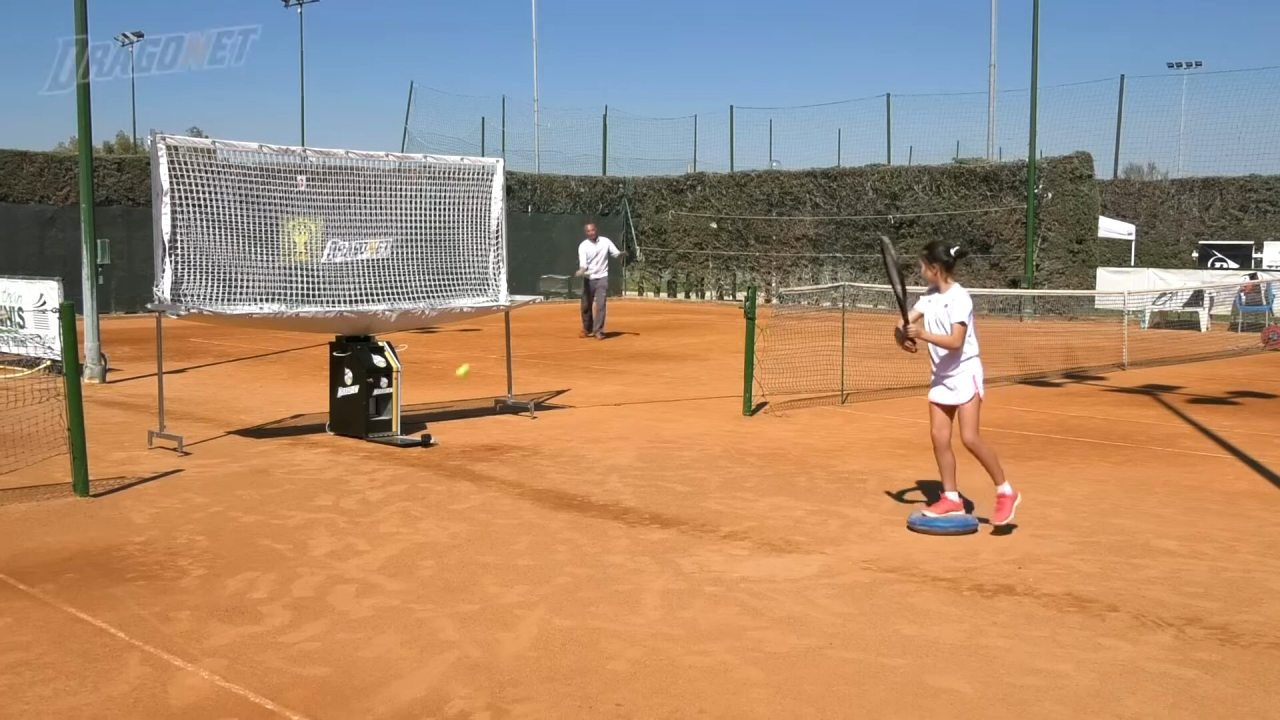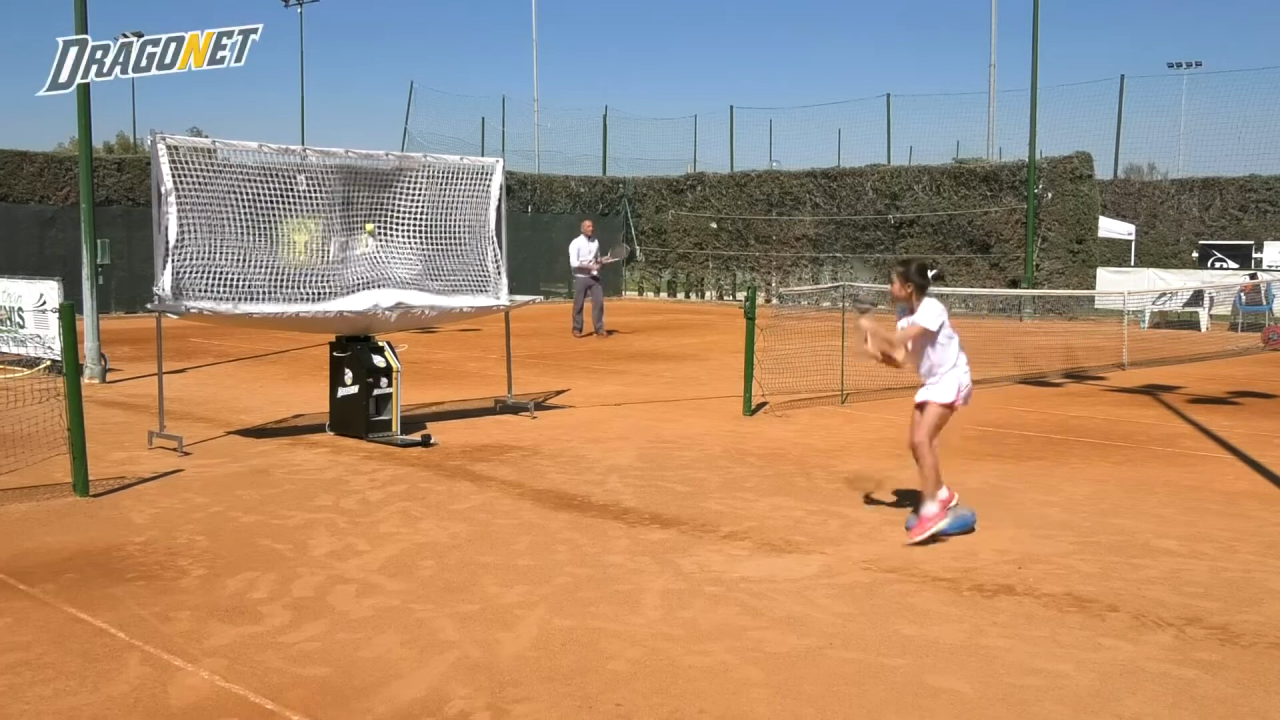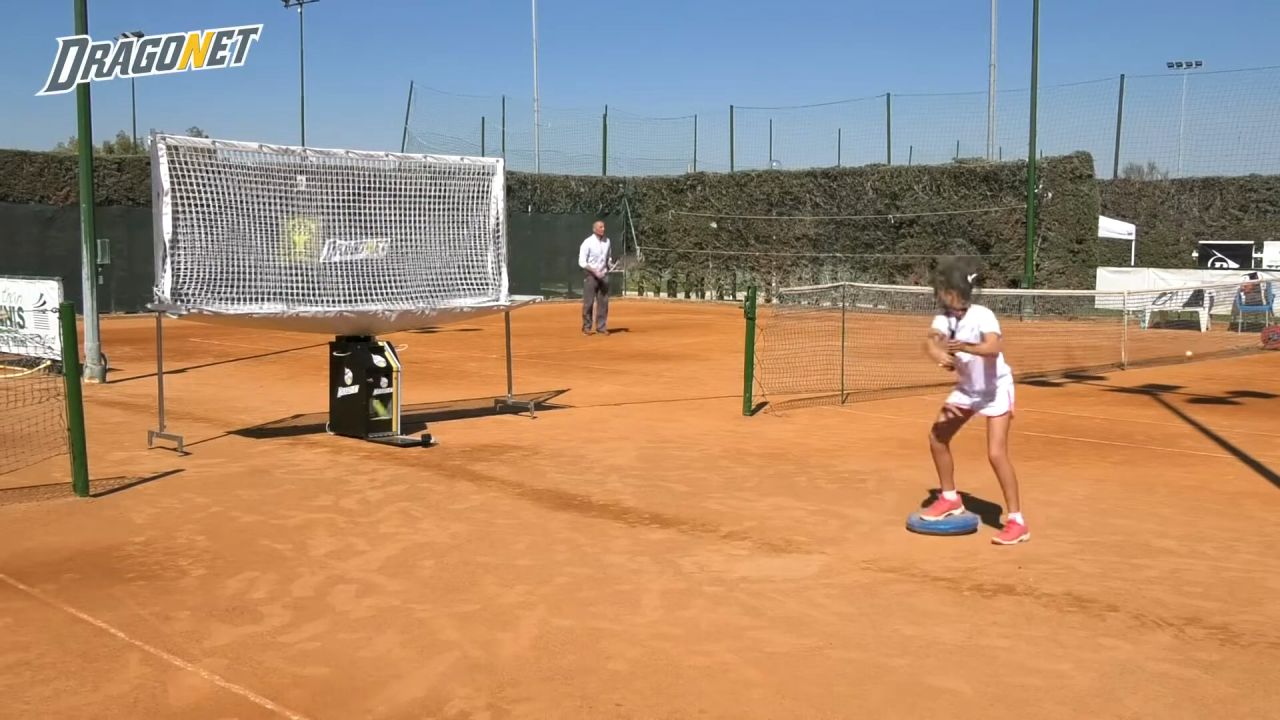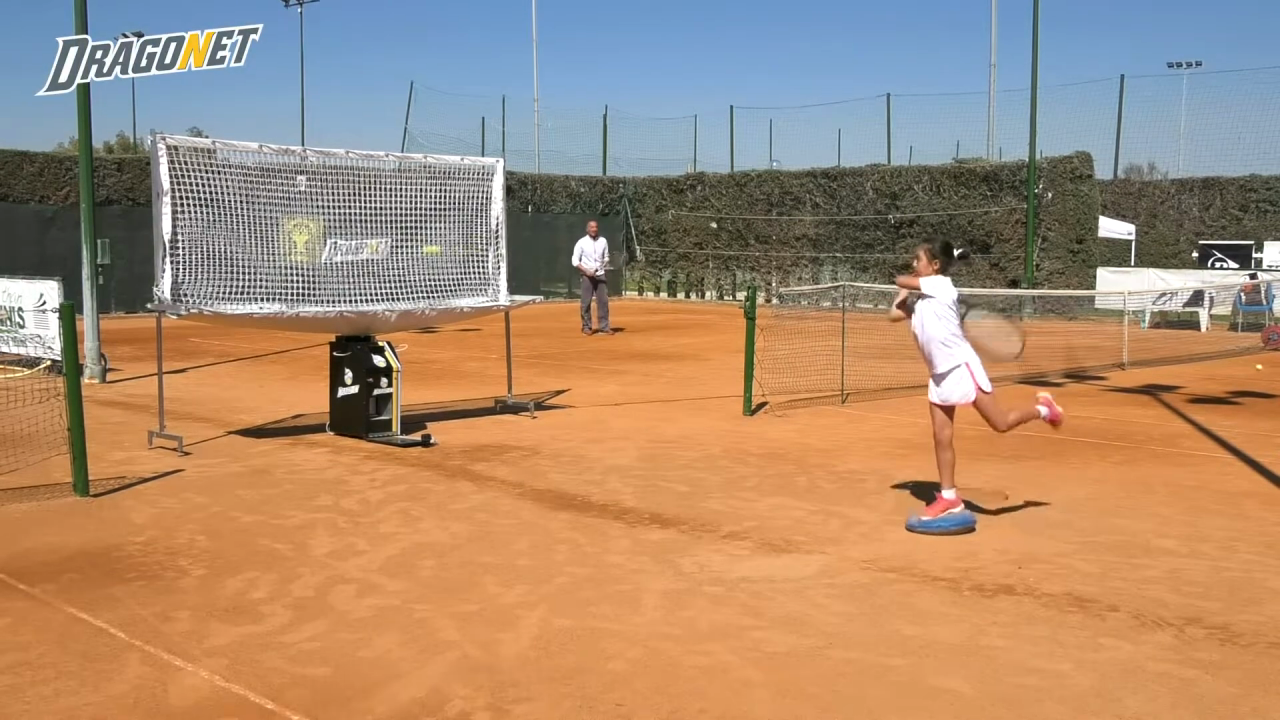
dt=1s
person 1, frame 1
left shoulder: (960, 298)
right shoulder: (929, 295)
left elbow: (955, 343)
right elbow: (908, 321)
left wrist: (921, 335)
right wrist: (904, 335)
left hip: (965, 374)
right hip: (941, 376)
left knee: (970, 438)
right knee: (939, 438)
left ankle: (1005, 493)
right ankle: (951, 499)
person 1, frame 2
left shoulder: (932, 309)
right shoulder: (906, 317)
left elbow: (901, 340)
right elbow: (900, 357)
left wrist: (871, 327)
right wrist: (881, 349)
left hip: (951, 379)
right hip: (931, 383)
left knee: (922, 440)
right knee: (917, 442)
left ankle: (931, 511)
right ankle: (943, 495)
person 1, frame 3
left shoulder: (983, 316)
right shoulder: (945, 317)
left elbow: (993, 349)
right elbow: (932, 341)
left wrist: (965, 347)
right wrist: (941, 356)
left hip: (996, 389)
right hip: (966, 389)
left knee: (996, 454)
right knee: (937, 438)
left ankle: (1017, 521)
right ankle: (950, 499)
person 1, frame 4
left shoulder: (940, 284)
right shoulder: (921, 298)
left elbow: (900, 280)
right elbow: (893, 315)
left wrist: (908, 283)
right wrist: (905, 292)
left hip: (962, 367)
right hip: (939, 375)
left knee: (1001, 423)
right knee: (941, 436)
left ankle: (1043, 408)
right ankle: (948, 497)
